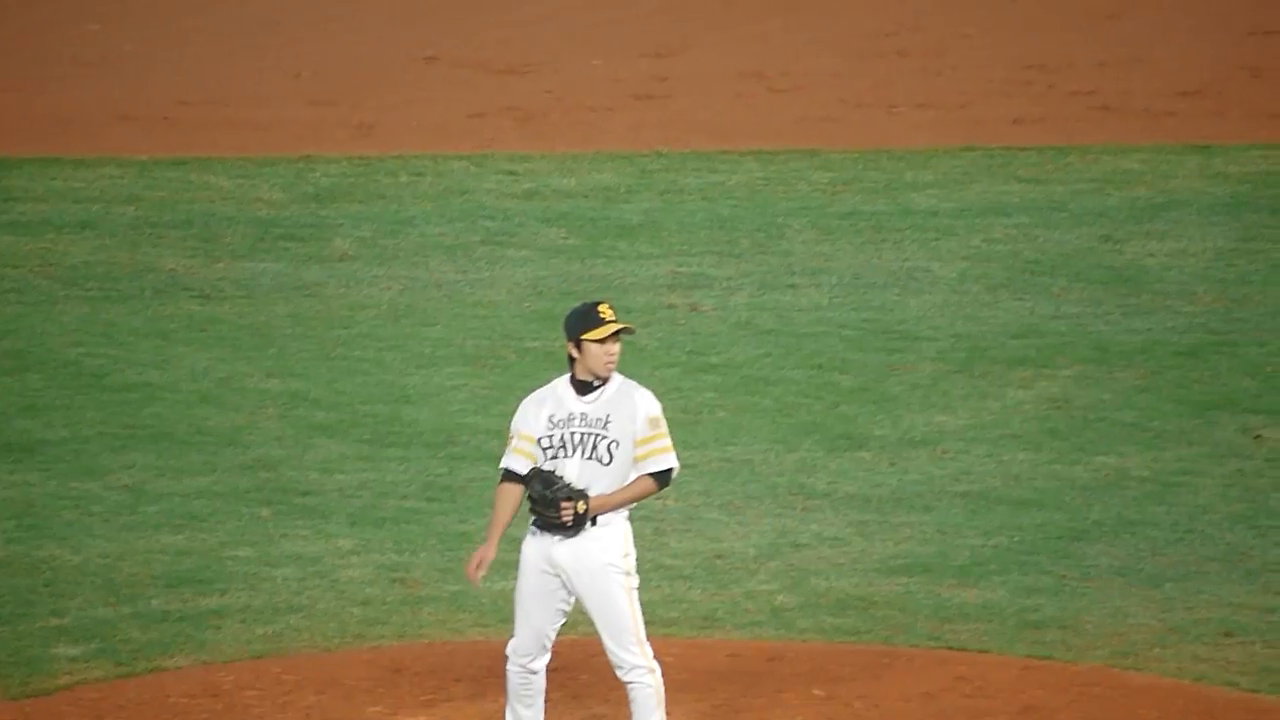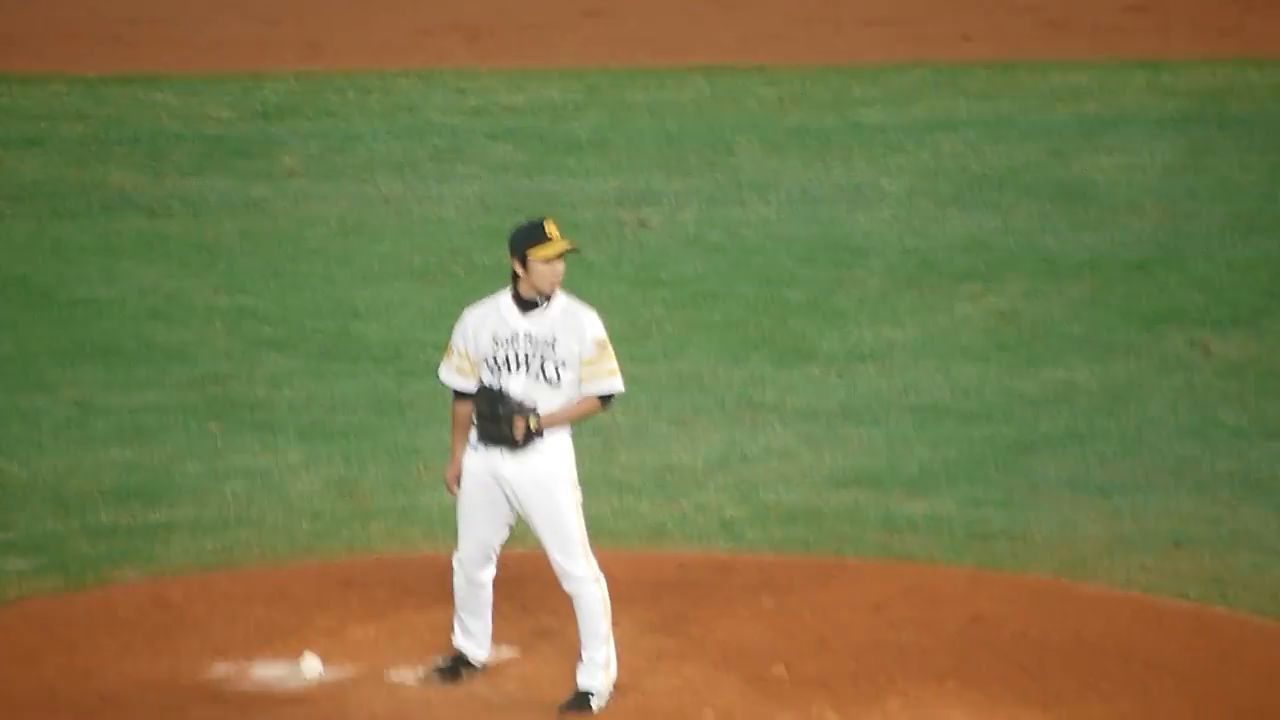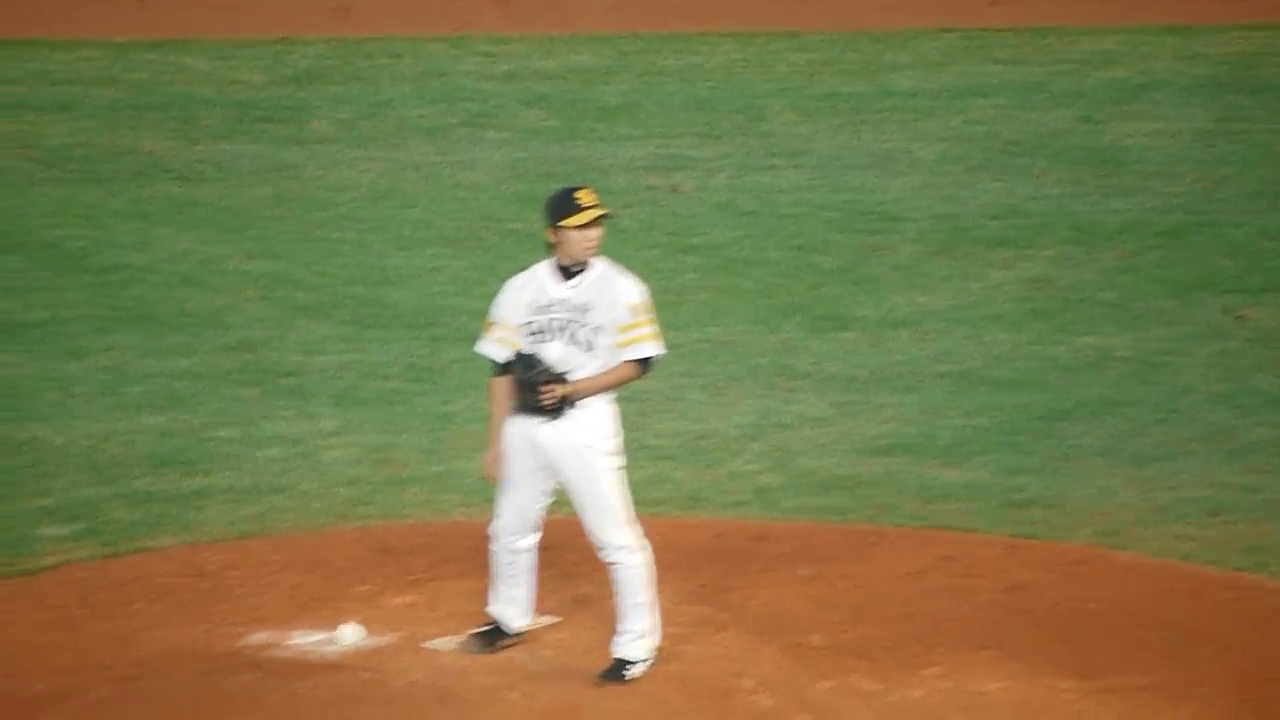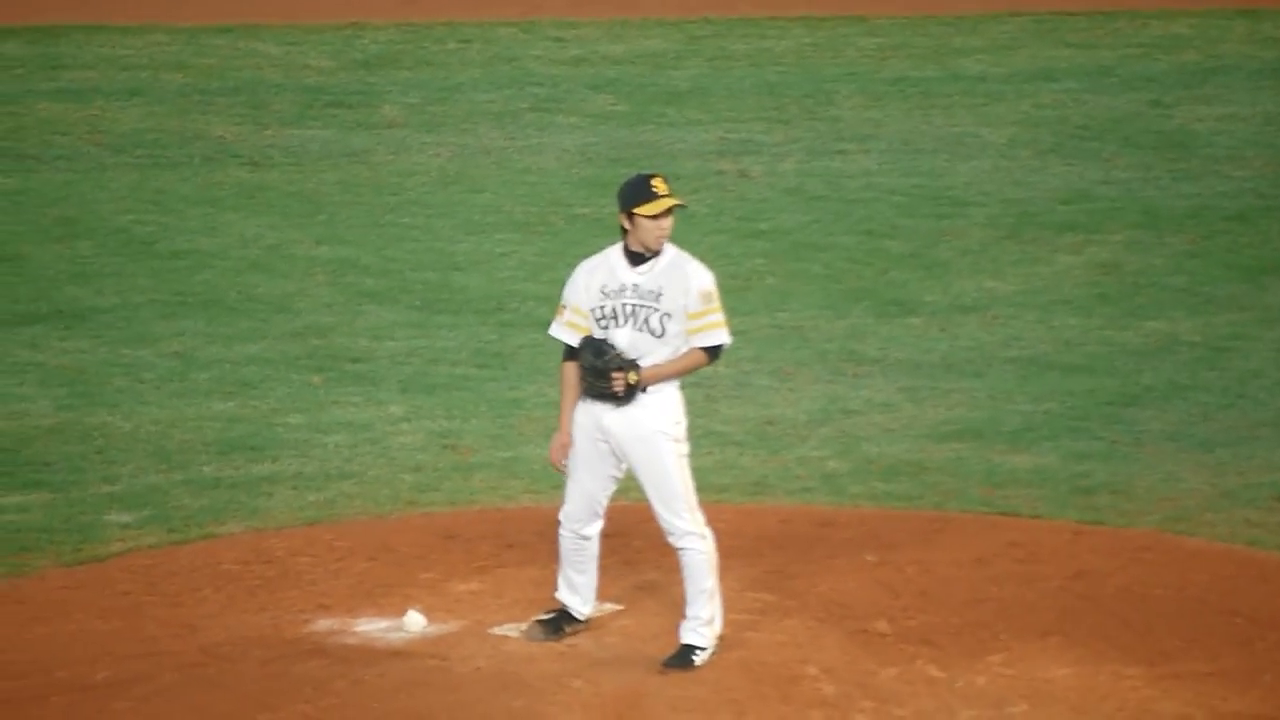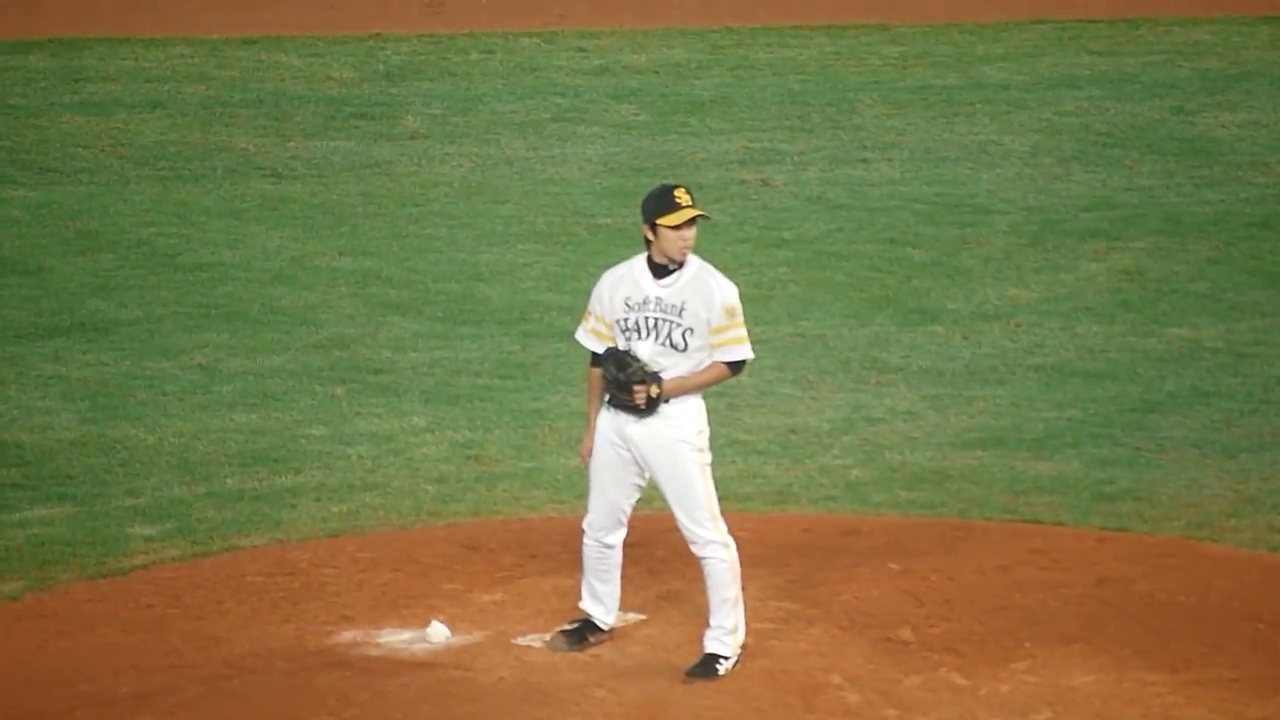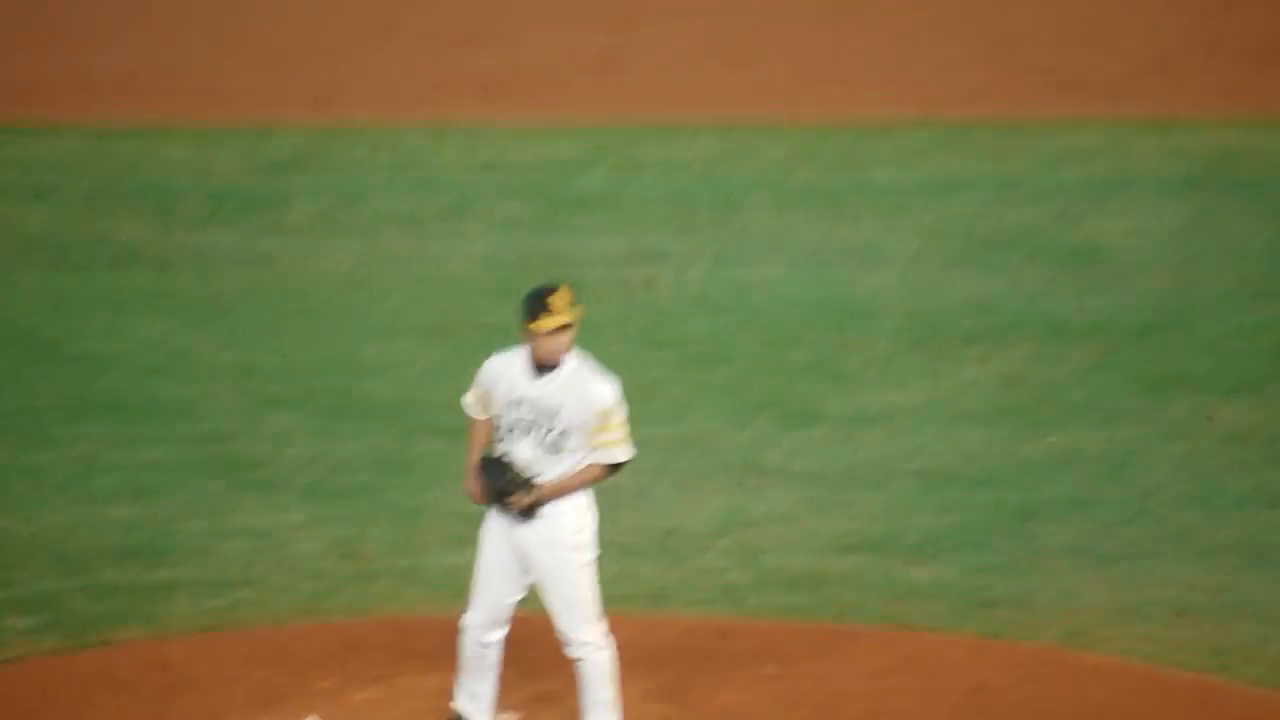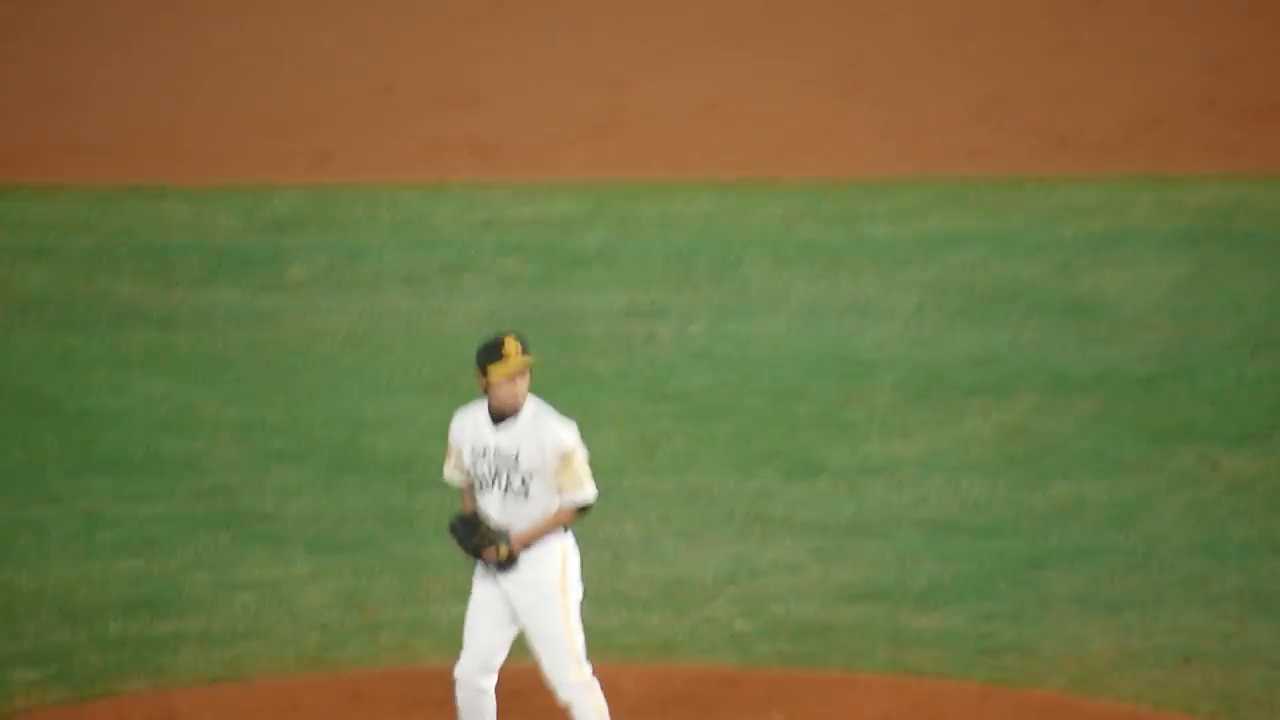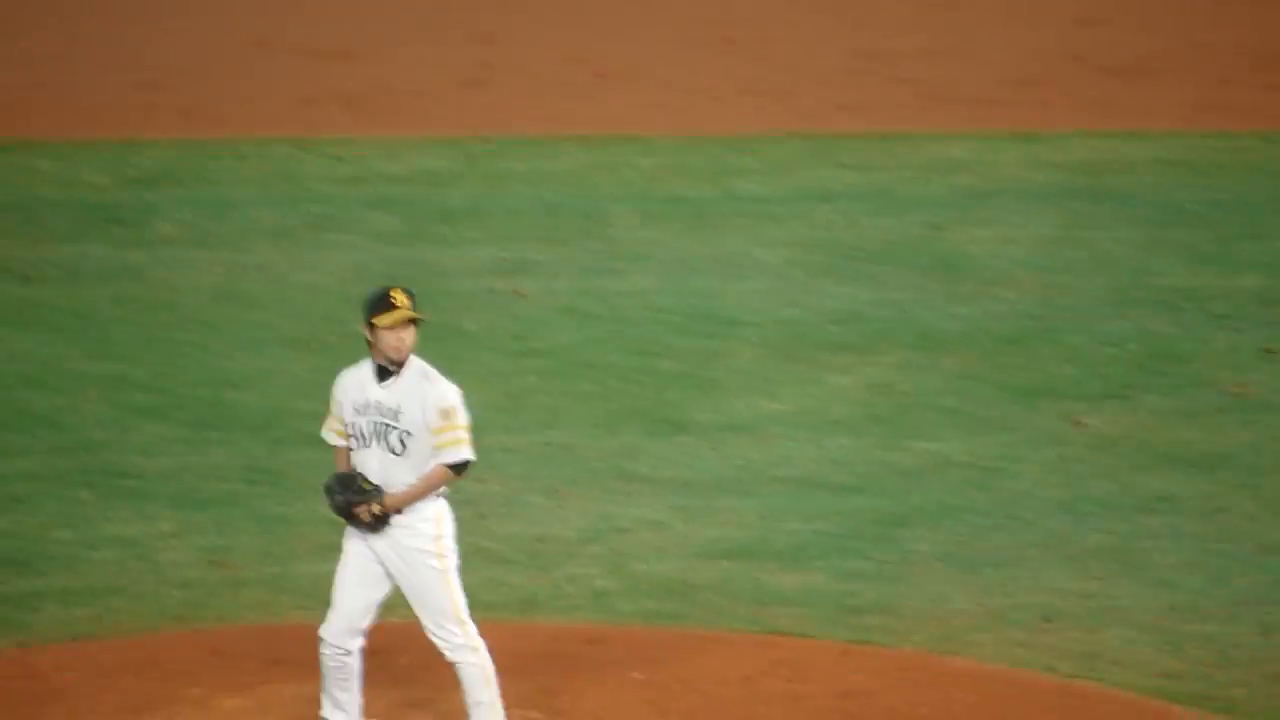
dt=0.4s
person 1, frame 1
left shoulder: (637, 402)
right shoulder: (539, 403)
left elbow: (659, 475)
right elbow: (514, 476)
left wrist: (592, 505)
right wrist: (490, 543)
left hip: (602, 543)
right hip: (542, 544)
left knee: (632, 659)
right knee: (524, 653)
person 1, frame 2
left shoulder: (580, 320)
right shoulder: (478, 319)
left elbow: (601, 395)
right elbow: (464, 392)
left wrist: (541, 422)
right wrist: (456, 457)
left hip: (545, 459)
right hip: (484, 458)
left knee: (577, 569)
right knee: (471, 562)
left ankle: (597, 676)
right ankle: (471, 651)
person 1, frame 3
left shoulder: (620, 287)
right shoulder: (520, 288)
left elbow: (638, 362)
right elbow: (502, 368)
left wrist: (573, 389)
right wrist: (495, 439)
left hip: (586, 425)
right hip: (526, 425)
left knee: (617, 538)
right knee: (510, 529)
left ankle: (635, 644)
right ankle: (508, 620)
person 1, frame 4
left shoulder: (691, 274)
right shoulder: (590, 272)
left elbow: (708, 349)
right elbow: (573, 353)
left wrist: (643, 375)
right wrist: (564, 424)
left hip: (654, 410)
right hip: (594, 410)
left knee: (684, 525)
right knee: (577, 517)
left ankle: (701, 631)
right ankle: (575, 607)
person 1, frame 5
left shoulder: (715, 287)
right shoulder: (614, 281)
left elbow: (731, 362)
right elbow: (598, 358)
left wrist: (665, 388)
right wrist: (591, 427)
left hip: (676, 421)
right hip: (616, 420)
left knee: (707, 534)
right knee: (600, 527)
left ankle: (724, 641)
right ankle: (598, 618)
person 1, frame 6
left shoulder: (595, 388)
right shoulder: (498, 370)
left elbow: (609, 462)
left wrist: (542, 493)
right wrist: (473, 470)
left hip: (561, 518)
right hip: (504, 516)
left knee: (583, 634)
right knee: (480, 622)
person 1, frame 7
left shoulder: (554, 431)
right shoulder: (463, 424)
left elbow: (578, 503)
left wrist: (518, 543)
left hip: (544, 563)
right hip: (493, 565)
left knee: (569, 675)
right knee: (472, 673)
person 1, frame 8
left shoulder: (436, 390)
right shoulder: (348, 383)
left elbow: (455, 464)
left wrist: (395, 502)
left hip: (420, 524)
right hip: (367, 526)
left knee: (455, 635)
right knee: (338, 633)
